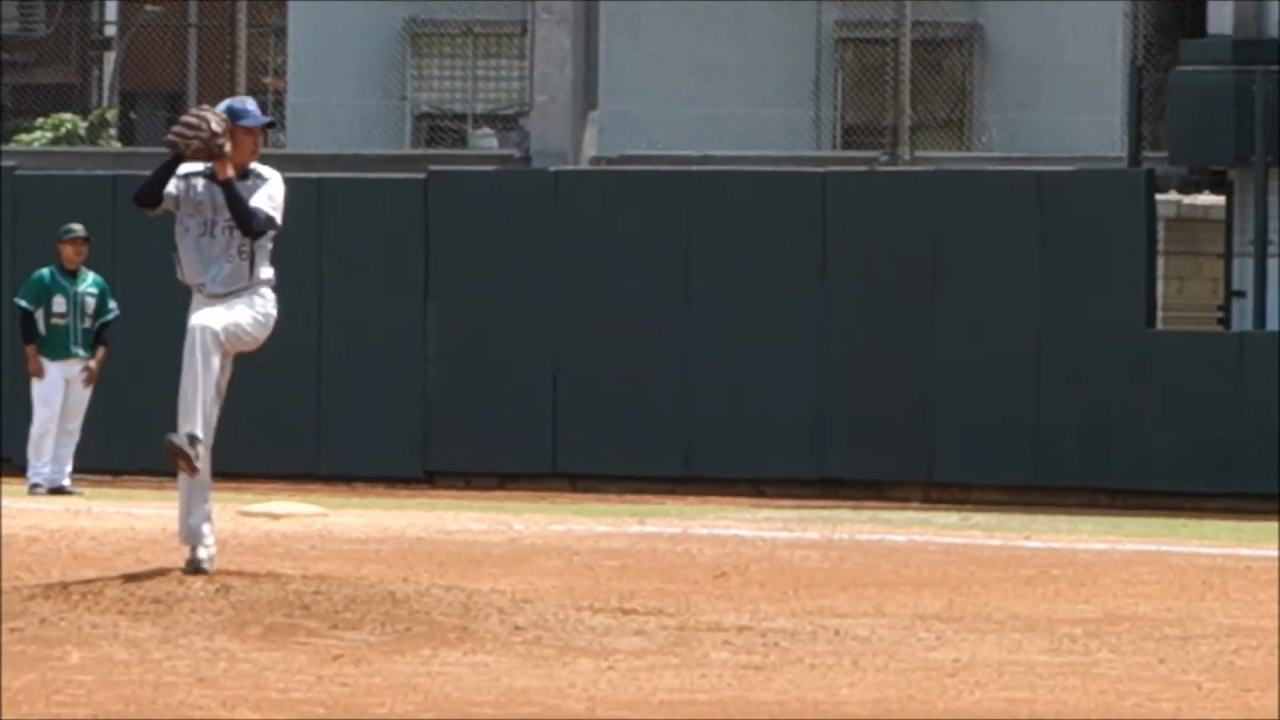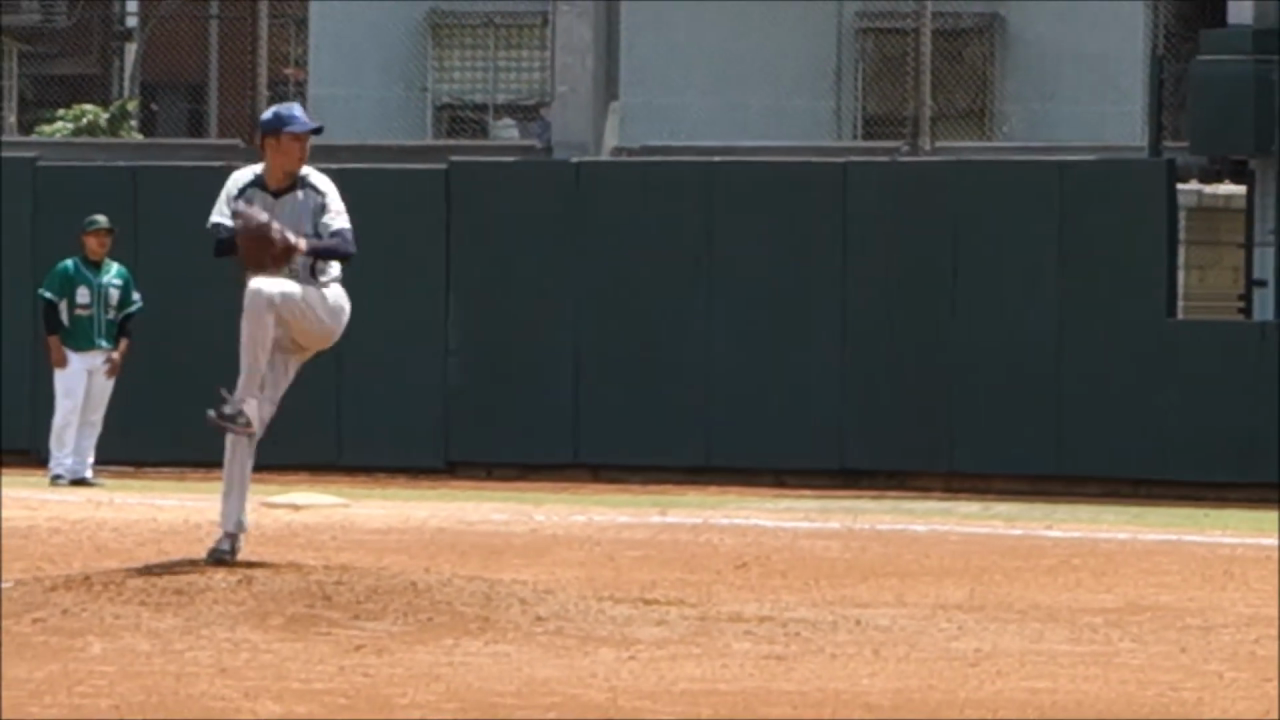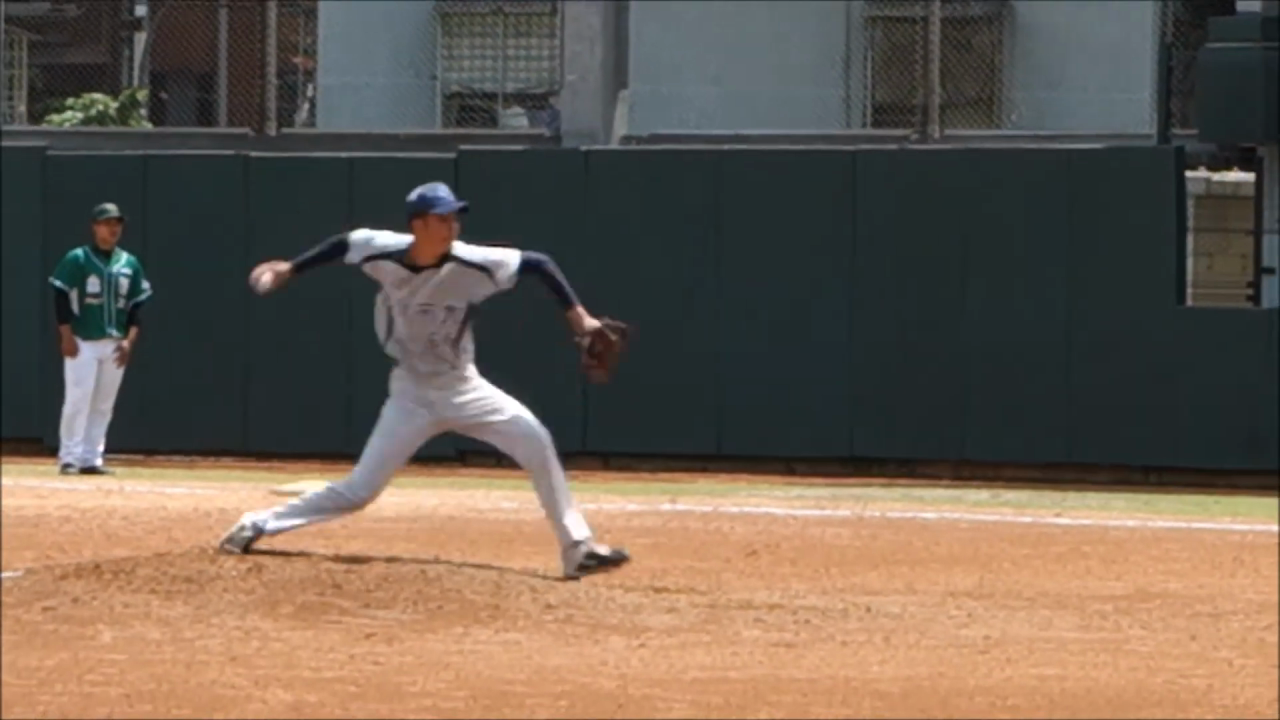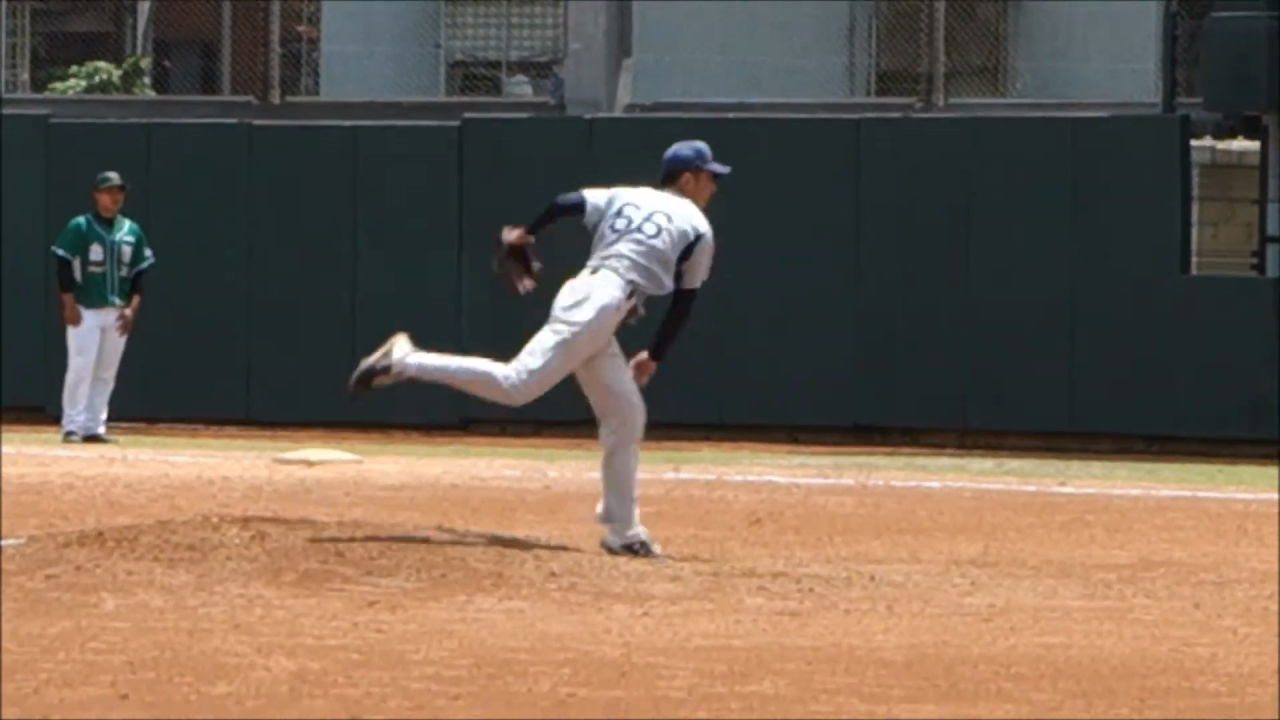
dt=0.4s
person 1, frame 1
left shoulder: (267, 180)
right shoulder: (188, 178)
left elbow: (252, 226)
right elbow: (143, 199)
left wrist: (227, 176)
right wrist: (180, 154)
left hip: (252, 306)
right hip: (203, 312)
left knee: (203, 326)
right knee: (200, 423)
left ankle: (191, 443)
right ankle: (199, 542)
person 1, frame 2
left shoulder: (319, 188)
right shoulder: (241, 185)
left elbow: (344, 246)
right elbow: (221, 238)
left wrist: (306, 247)
left hip: (322, 306)
right hip: (271, 321)
left knee: (260, 290)
right knee: (244, 427)
left ankle: (244, 407)
right ankle: (230, 530)
person 1, frame 3
left shoulder: (471, 262)
right shoulder: (385, 253)
left elbow: (539, 262)
right elbow: (345, 243)
left wrist: (575, 311)
right wrist: (289, 269)
left hip: (463, 387)
right hip: (413, 390)
left knee: (532, 437)
right knee: (362, 485)
left ankle: (578, 548)
right ankle: (260, 524)
person 1, frame 4
left shoulder: (624, 196)
right shoulder: (697, 227)
left elbow: (564, 203)
right elbow: (683, 303)
left wrist: (525, 234)
right wrist: (655, 355)
left hip: (583, 304)
right hip: (595, 308)
left knee: (627, 418)
right knee: (510, 385)
left ankle: (623, 531)
right ankle: (403, 360)
person 2, frame 1
left shoulder: (97, 283)
right shoulder: (42, 278)
left elbow: (104, 325)
right elbow: (26, 318)
left wrist: (97, 359)
right wrist: (32, 357)
left hip: (82, 364)
right hip: (49, 362)
left knee: (71, 425)
right knee: (45, 420)
left ankle: (59, 478)
right ankle: (38, 477)
person 2, frame 2
left shoulder: (121, 274)
right shoulder: (66, 269)
left elbow: (128, 316)
right elbow: (50, 309)
left wrist: (120, 351)
right wrist: (55, 347)
left hip: (105, 356)
right hip: (71, 353)
left knee: (93, 417)
right knee: (67, 412)
left ankle: (81, 470)
right ankle: (59, 469)
person 2, frame 3
left shoulder: (130, 263)
right shoulder: (77, 258)
left elbow: (137, 305)
right elbow: (61, 298)
left wrist: (130, 340)
right wrist: (66, 336)
left hip: (115, 344)
right hip: (82, 341)
left knee: (103, 405)
right knee: (77, 400)
left ankle: (91, 458)
right ankle: (69, 457)
person 2, frame 4
left shoulder: (133, 231)
right shoulder: (79, 226)
left elbow: (140, 273)
right elbow: (64, 266)
left wrist: (132, 308)
right wrist: (69, 305)
left hip: (117, 312)
right hip: (85, 310)
left knee: (106, 373)
right knee: (80, 369)
left ankle: (94, 426)
right ankle: (72, 425)
